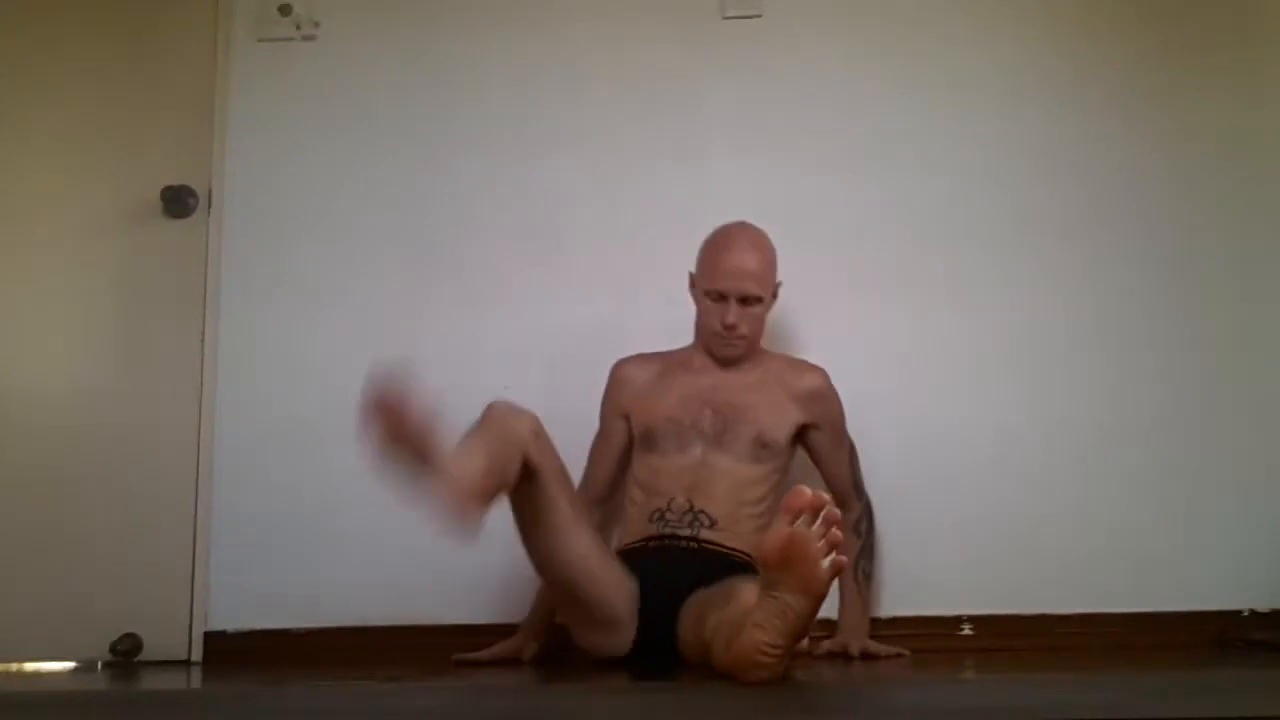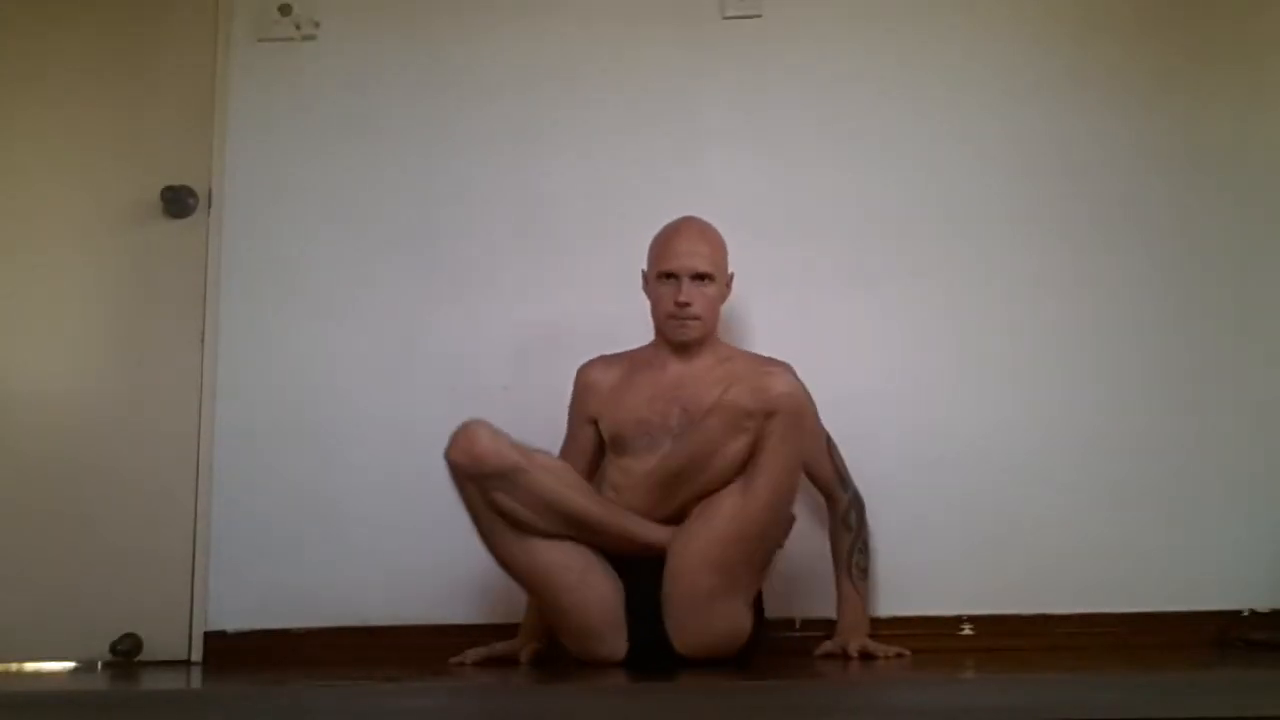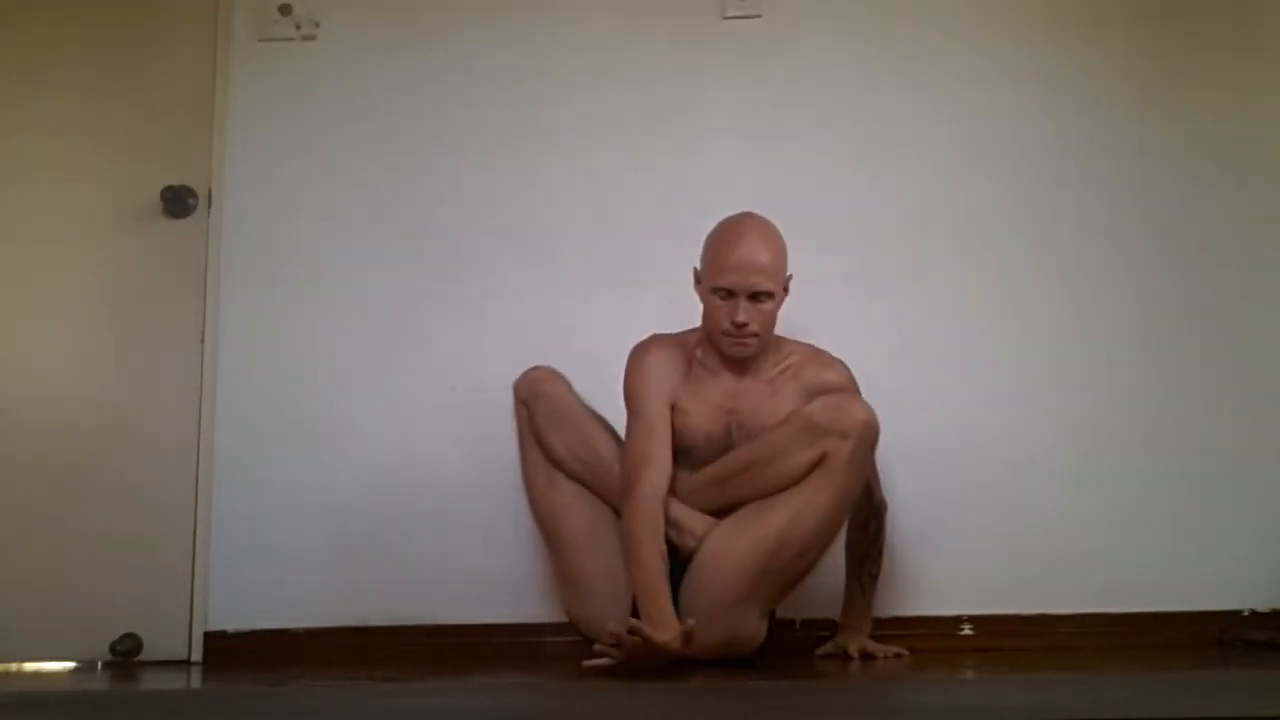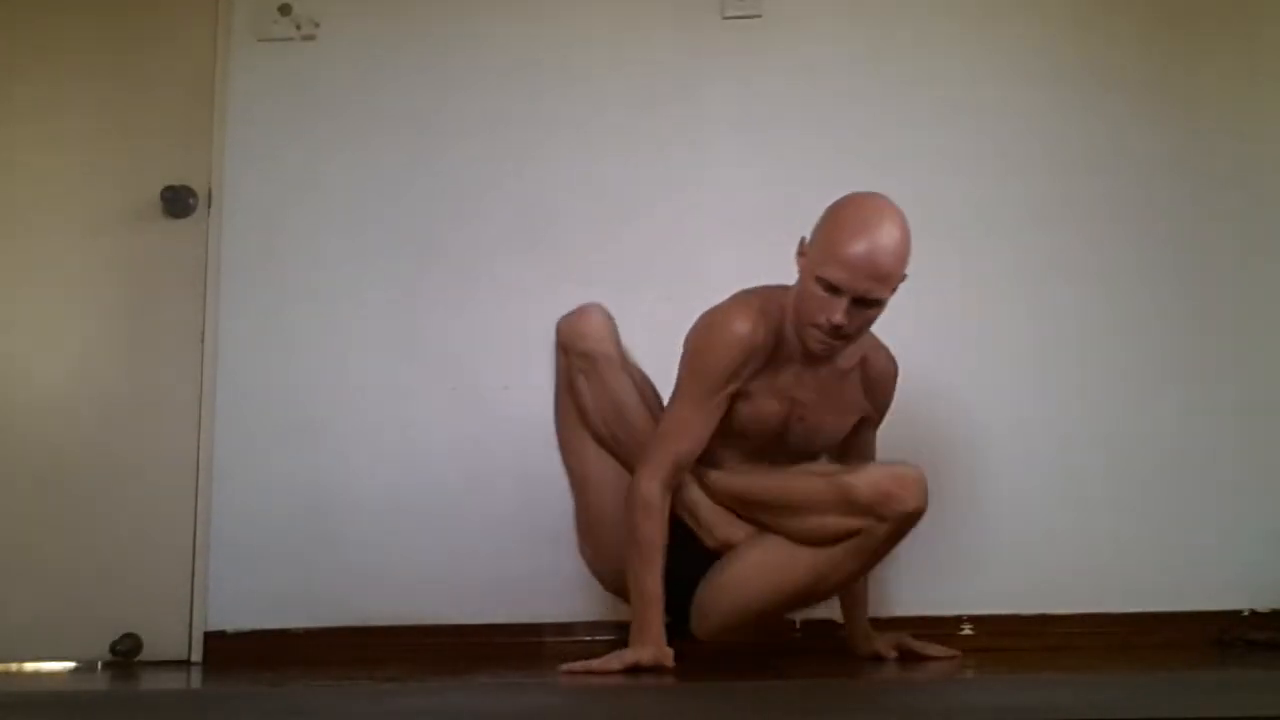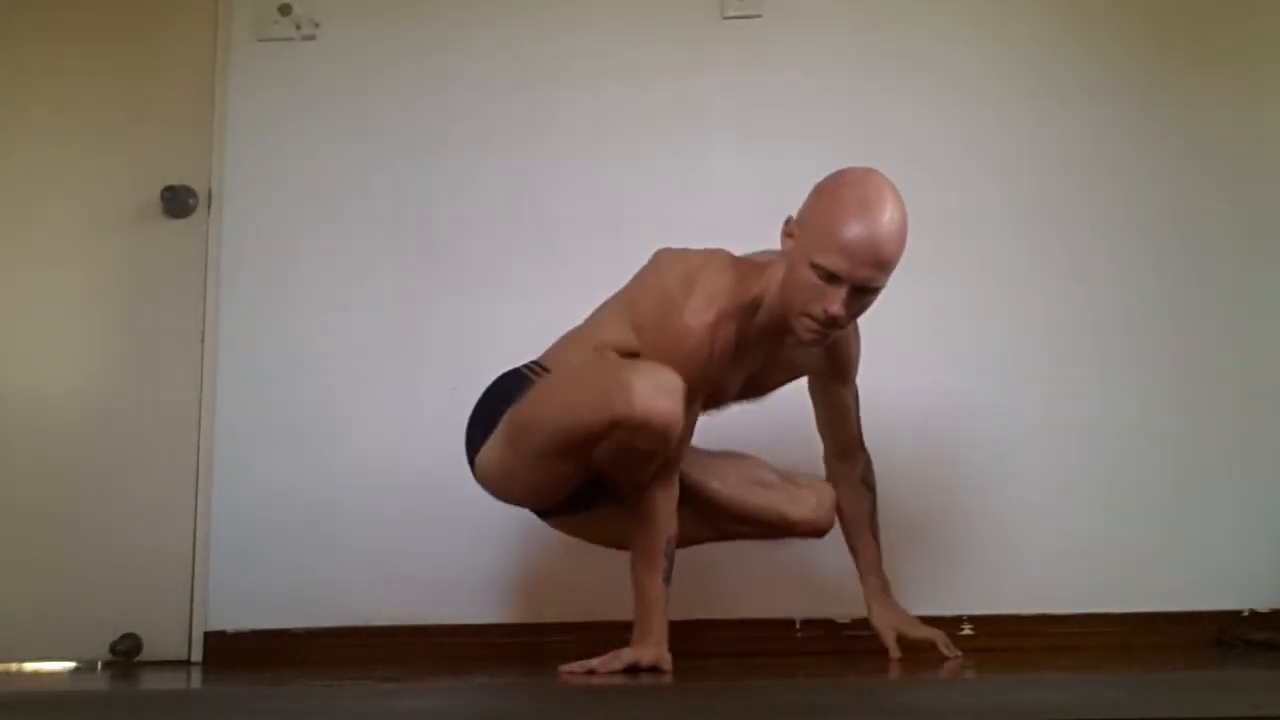
dt=1s
person 1, frame 1
left shoulder: (803, 388)
right shoulder: (634, 378)
left elbow: (852, 502)
right elbow: (593, 502)
left wrist: (854, 624)
right wrist: (535, 627)
left hip: (720, 594)
right hip: (619, 602)
right knee: (510, 422)
right ankle: (455, 480)
person 1, frame 2
left shoulder: (764, 380)
right shoulder: (600, 381)
left elbow: (842, 496)
right elbow: (559, 503)
left wrist: (853, 626)
right wrist: (532, 630)
left hip: (708, 617)
right hip: (608, 622)
left knee: (776, 395)
right knee: (471, 446)
person 1, frame 3
left shoulder: (820, 379)
right shoulder: (659, 362)
left elbow: (865, 503)
right elbow: (644, 495)
left wrist: (855, 626)
right wrist: (659, 624)
left hip: (719, 613)
right hip: (623, 605)
left knee: (850, 420)
right knee: (538, 387)
person 1, frame 4
left shoulder: (876, 373)
right shoulder: (742, 330)
left elbow: (849, 500)
right elbow: (653, 478)
left wrist: (859, 631)
right wrist: (645, 635)
left hip: (721, 595)
right hip: (636, 558)
left knee: (903, 491)
right knee: (585, 330)
person 1, frame 5
left shoulder: (833, 338)
right shoulder: (703, 316)
left elbow: (848, 461)
right elbow: (658, 482)
left wrist: (879, 598)
right wrist: (650, 638)
left hip: (592, 463)
right hip: (515, 438)
left knee: (813, 508)
right knee: (651, 396)
